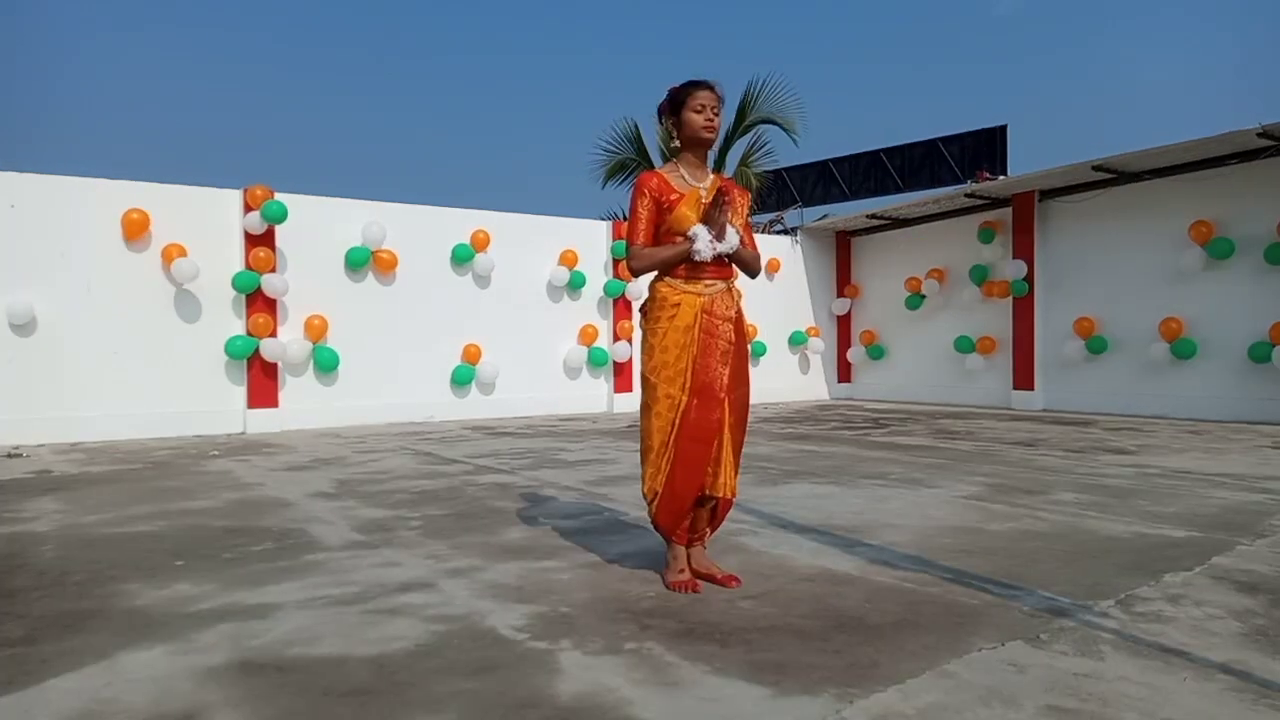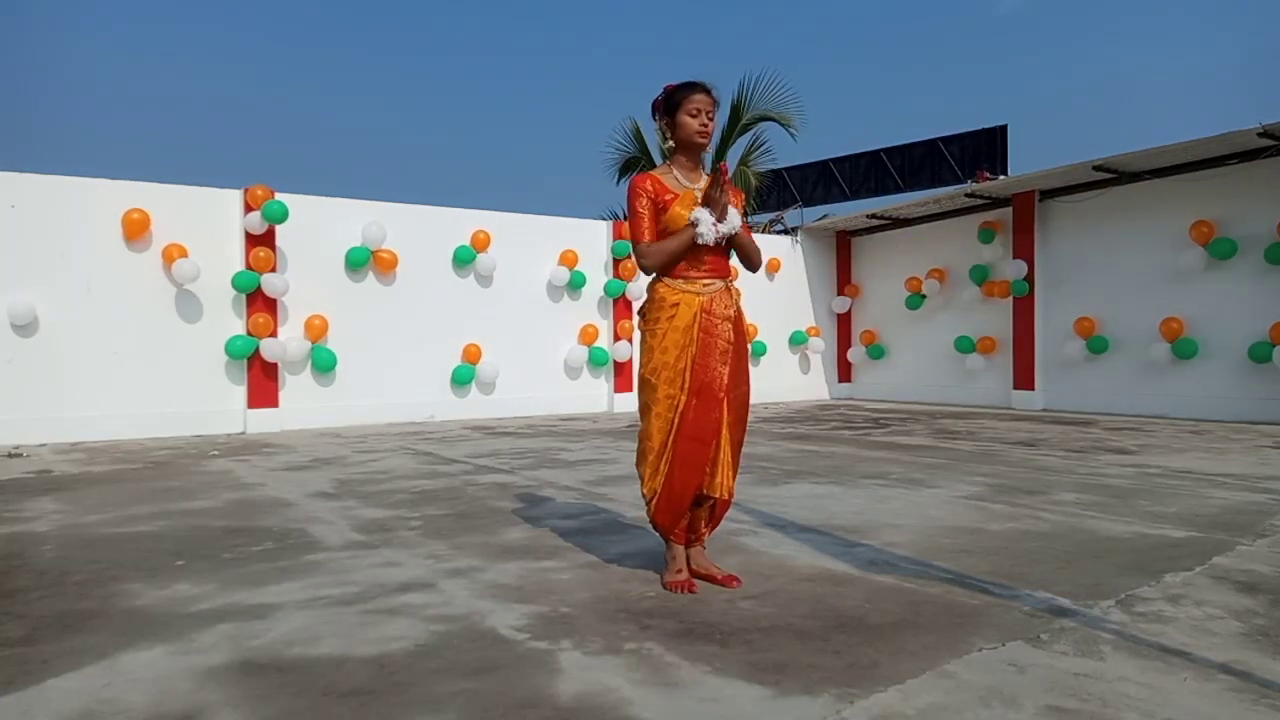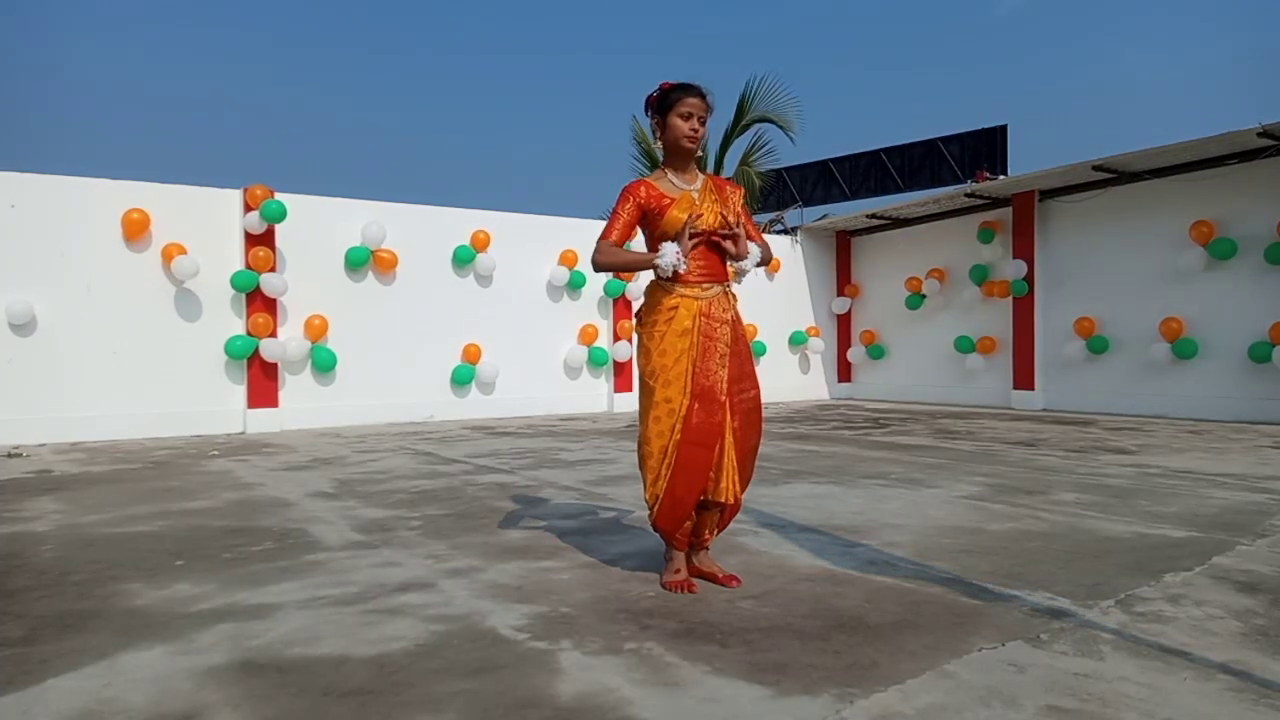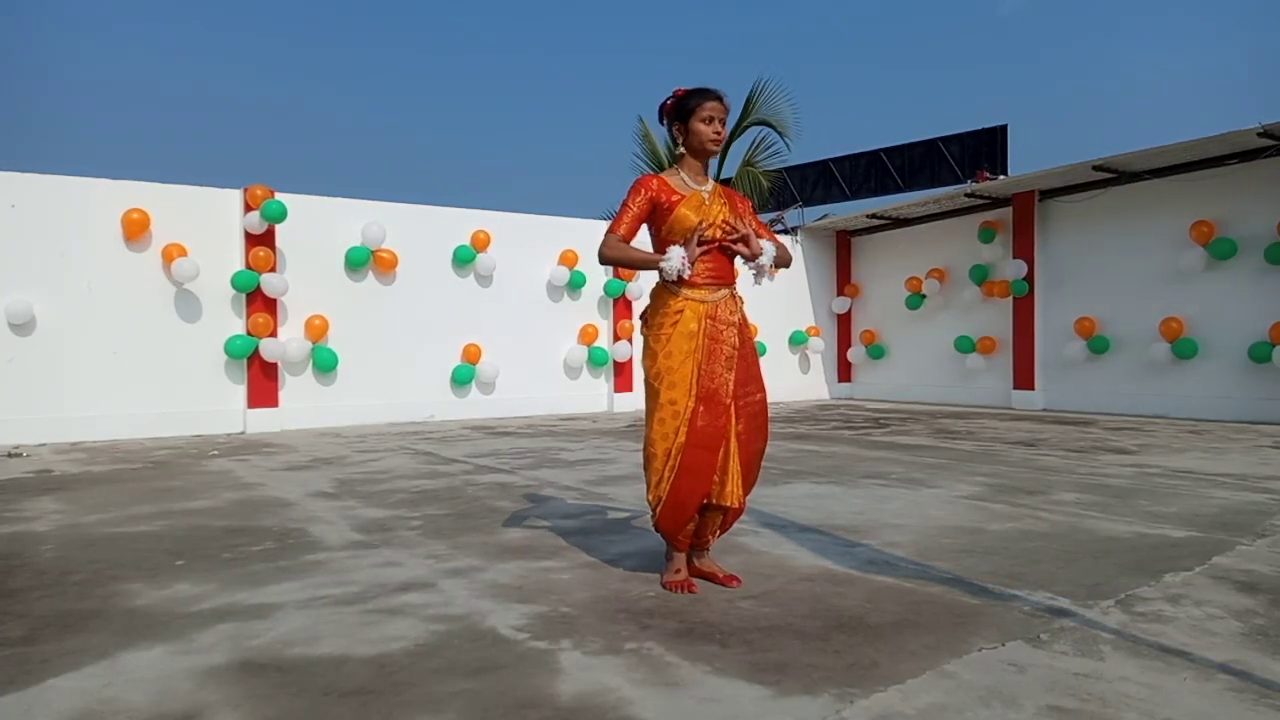
dt=1s
person 1, frame 1
left shoulder: (732, 191)
right shoulder: (653, 184)
left elbow: (753, 266)
right elbow: (636, 261)
left wrist: (726, 238)
right wrist: (700, 238)
left hip: (725, 320)
right hip: (674, 317)
left knee: (717, 428)
right knee: (677, 429)
left ankle: (697, 546)
right ankle: (675, 551)
person 1, frame 2
left shoulder: (726, 190)
right shoulder: (647, 185)
left elbow: (754, 259)
right elbow: (648, 259)
left wrist: (726, 217)
right wrist: (702, 219)
left hip: (723, 318)
right hip: (674, 317)
left knee: (716, 427)
right knee: (675, 426)
left ankle: (698, 546)
right ankle: (674, 552)
person 1, frame 3
left shoulder: (725, 190)
right shoulder: (643, 192)
left elbow: (764, 251)
right elbow: (602, 256)
left wrist: (742, 251)
right wrist: (668, 255)
left hip: (721, 319)
right hip: (671, 319)
left knee: (726, 429)
right knee: (675, 429)
left ankle: (701, 547)
right ankle: (674, 552)
person 1, frame 4
left shoulder: (732, 199)
right shoulder: (653, 187)
left elbow: (784, 255)
right elbow: (608, 250)
left wrist: (758, 251)
right wrist: (674, 259)
left hip: (727, 323)
right hip: (678, 321)
left knee: (730, 432)
right knee: (680, 431)
left ankle: (702, 549)
right ankle: (676, 553)
